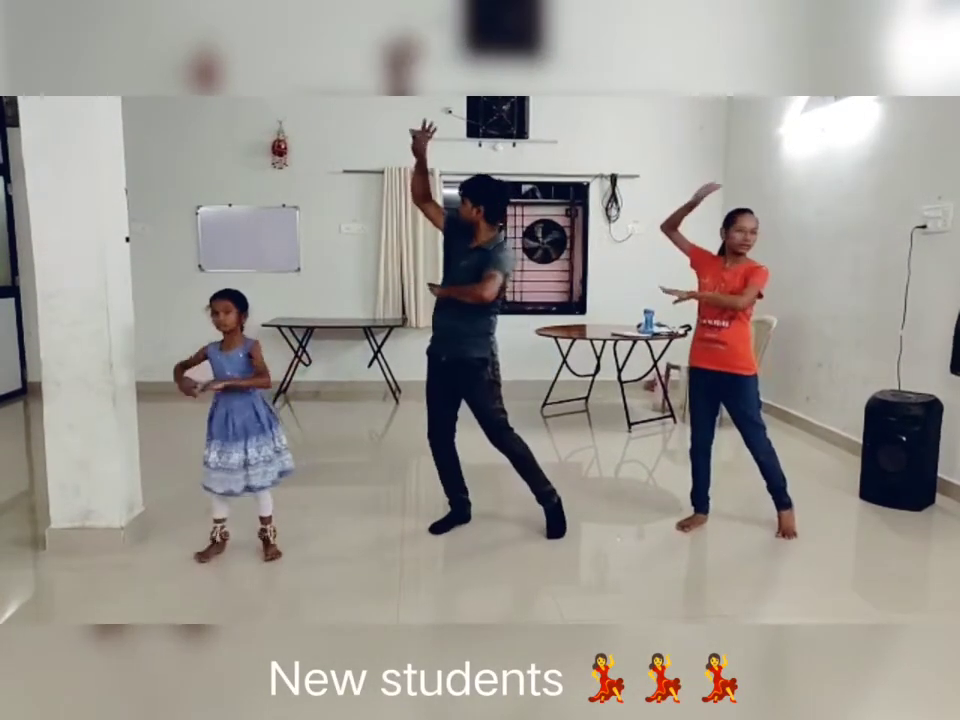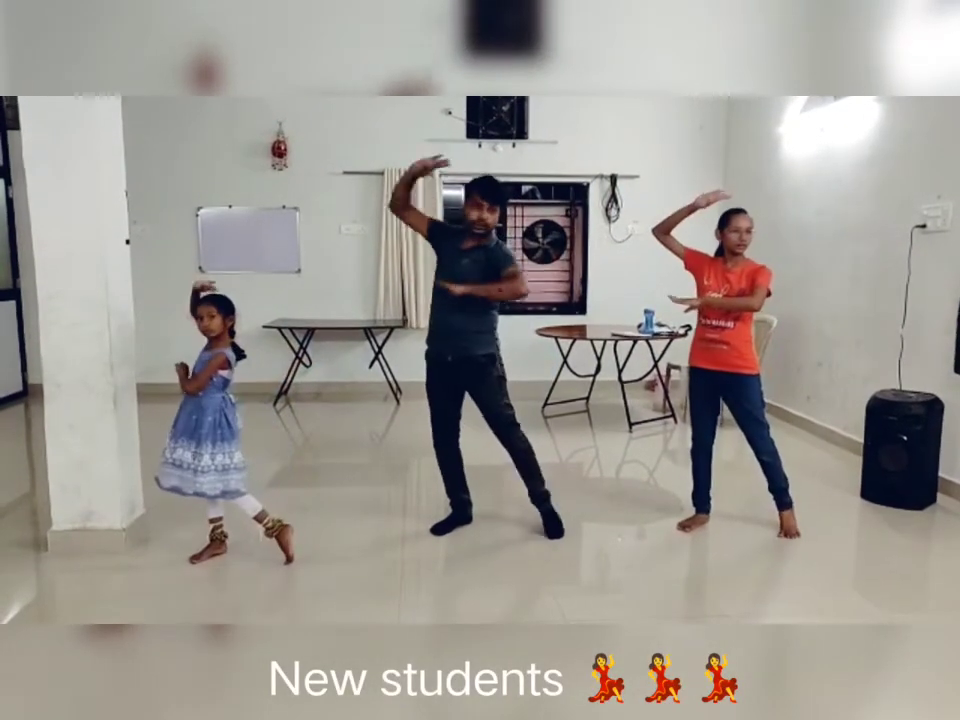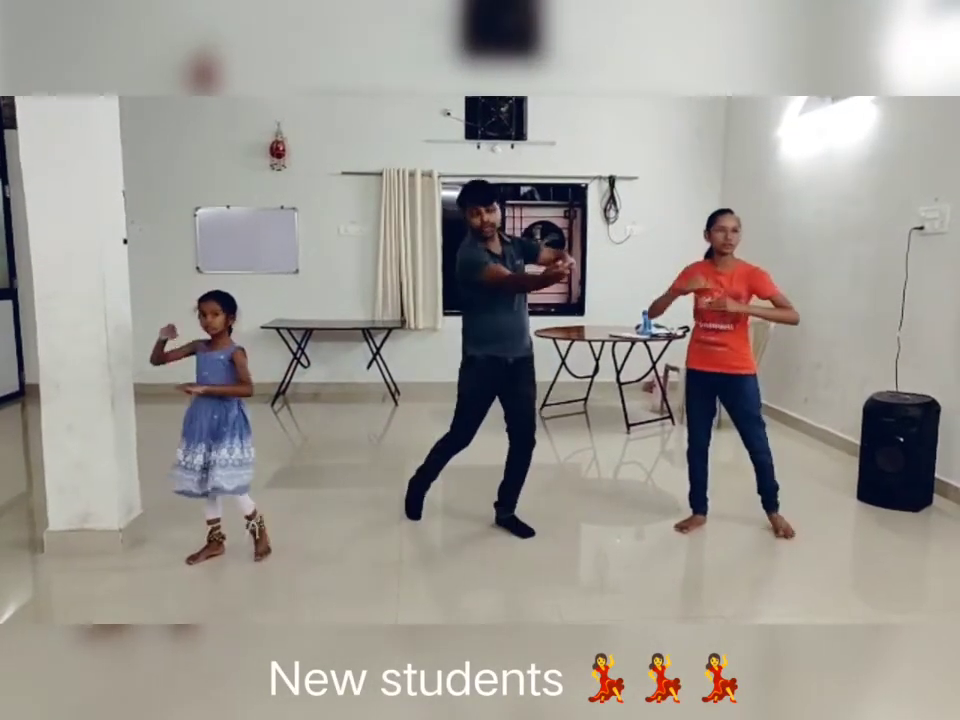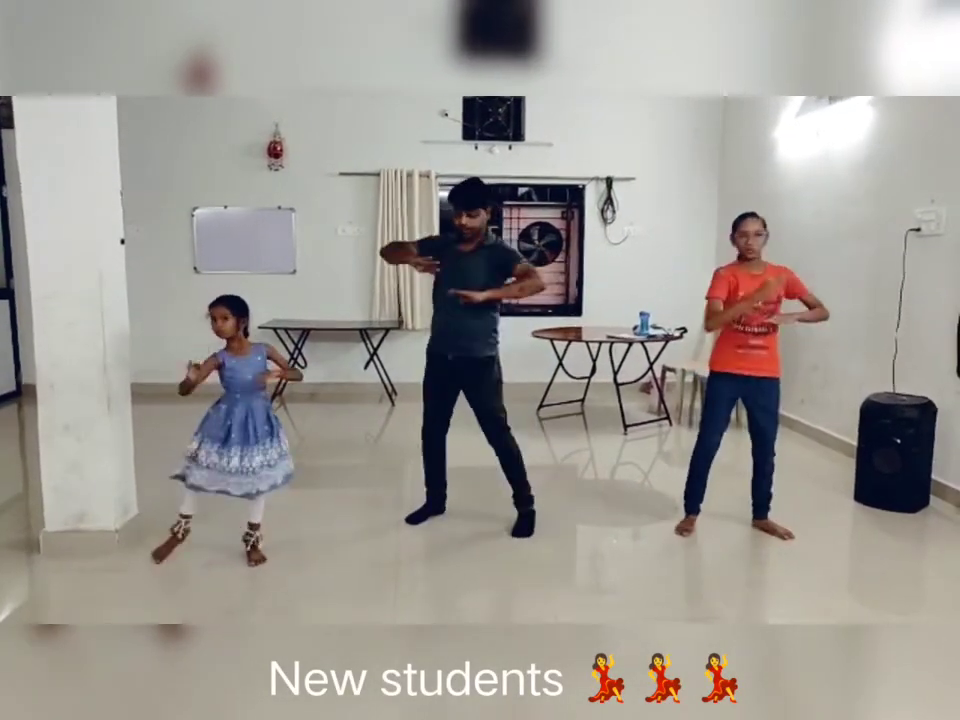
dt=0.4s
person 1, frame 1
left shoulder: (497, 253)
right shoulder: (457, 235)
left elbow: (485, 293)
right elbow: (422, 199)
left wrist: (446, 291)
right wrist: (421, 159)
left hip: (474, 360)
right hip: (440, 357)
left knee: (500, 434)
right knee: (439, 436)
left ankle: (549, 500)
right ankle: (459, 507)
person 1, frame 2
left shoulder: (498, 252)
right shoulder: (446, 237)
left elbow: (518, 288)
right elbow: (399, 208)
left wrist: (465, 289)
right wrist: (413, 174)
left hip: (480, 358)
right hip: (439, 357)
left knee: (508, 429)
right knee: (444, 437)
left ankle: (543, 502)
right ankle: (461, 508)
person 1, frame 3
left shoulder: (517, 246)
right shoulder: (469, 255)
left elbow: (564, 258)
right elbow: (509, 281)
left wrist: (560, 268)
right wrist: (551, 276)
left hip: (520, 358)
right hip: (481, 360)
left knee: (524, 438)
right knee: (461, 434)
left ankle: (506, 510)
right ankle: (419, 484)
person 1, frame 4
left shoulder: (499, 251)
right shoulder: (441, 246)
left elbow: (535, 282)
right elbow: (388, 252)
left wrist: (488, 294)
right wrist: (412, 260)
left hip: (480, 359)
right hip: (440, 356)
left knee: (498, 432)
right knee: (432, 430)
left ankle: (525, 504)
right ankle: (435, 499)
person 2, frame 1
left shoulder: (756, 271)
right shoulder: (705, 262)
left elbow: (740, 302)
right elbow: (668, 229)
left wrist: (695, 295)
right wrist: (694, 202)
left hip: (738, 372)
right hip: (701, 368)
left knee: (757, 441)
right knee: (700, 441)
left ankle: (784, 507)
right ankle: (700, 509)
person 2, frame 2
left shoulder: (759, 272)
right shoulder: (702, 264)
left elbow: (754, 303)
right elbow: (660, 232)
left wrist: (705, 300)
right wrist: (695, 206)
left hip: (741, 371)
right hip: (702, 368)
left knee: (761, 441)
right knee: (701, 442)
left ankle: (786, 507)
right ankle: (702, 509)
person 2, frame 3
left shoulder: (752, 274)
right shoulder: (693, 272)
left elbow: (792, 315)
right elbow: (653, 312)
left wrist: (743, 308)
right wrist: (679, 290)
left hip: (738, 372)
right hip: (699, 370)
left knee: (757, 442)
right knee: (697, 443)
left ankle: (773, 509)
right ankle: (698, 510)
person 2, frame 4
left shoulder: (783, 275)
right shoulder: (725, 275)
left elbow: (822, 312)
right elbow: (711, 323)
left wrist: (791, 316)
right wrist: (754, 299)
left hip: (765, 375)
right hip: (725, 372)
left knee: (765, 448)
right knee: (707, 443)
left ankle: (761, 515)
right ankle: (691, 511)
person 3, frame 1
left shoulder: (251, 347)
right shoulder: (211, 350)
left elbow: (265, 380)
right elbow: (182, 366)
left wrist: (226, 383)
right wrist: (183, 379)
left hip: (252, 419)
right hip: (223, 420)
left knee: (259, 482)
right knee: (218, 480)
left ankle: (268, 537)
right ankle: (218, 538)
person 3, frame 2
left shoulder: (221, 356)
right shoulder: (212, 343)
left elbow: (190, 387)
right elbow: (194, 311)
left wrist: (182, 370)
right wrist: (196, 292)
left hip: (213, 422)
right hip: (200, 421)
left knee: (224, 485)
right knee: (209, 484)
left ankle: (277, 528)
right ankle: (217, 540)
person 3, frame 3
left shoulder: (236, 352)
right shoulder: (199, 347)
left elbow: (247, 388)
right elbow: (156, 360)
left wrist: (208, 388)
right wrist: (162, 340)
left hip: (227, 423)
right hip: (202, 423)
left knee: (228, 484)
right knee: (205, 483)
left ankle: (258, 528)
right ankle: (215, 541)
person 3, frame 4
left shoulder: (264, 350)
right shoulder: (218, 359)
left elbow: (297, 374)
right elbow: (184, 391)
left wrist: (278, 373)
right wrist: (190, 379)
left hip: (258, 422)
right hip: (227, 424)
left knee: (259, 485)
right knee: (197, 476)
left ankle: (253, 542)
right ankle: (179, 531)
